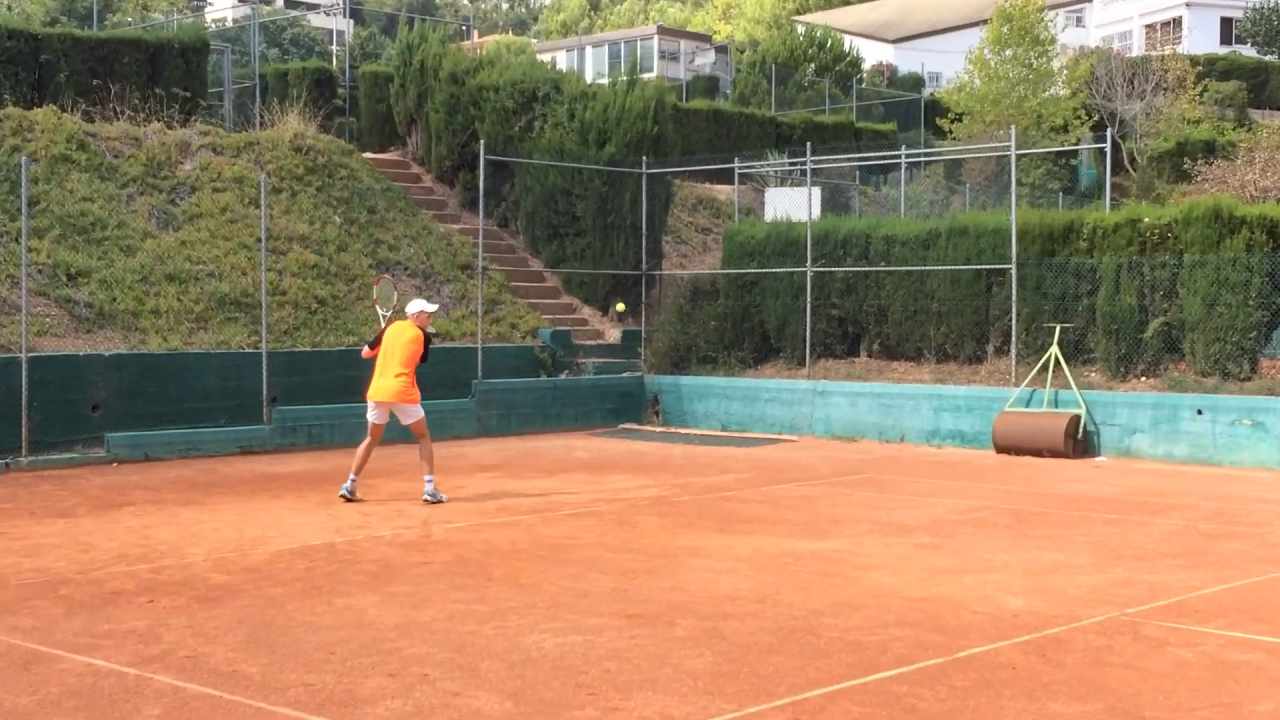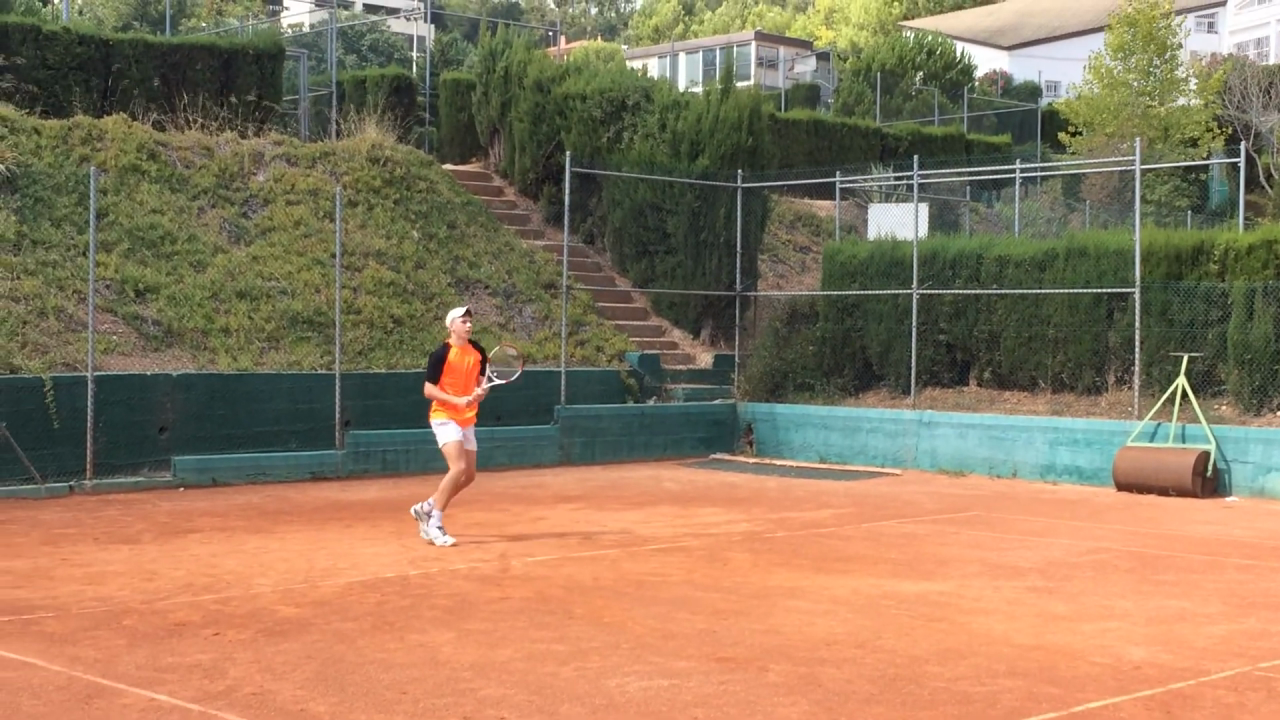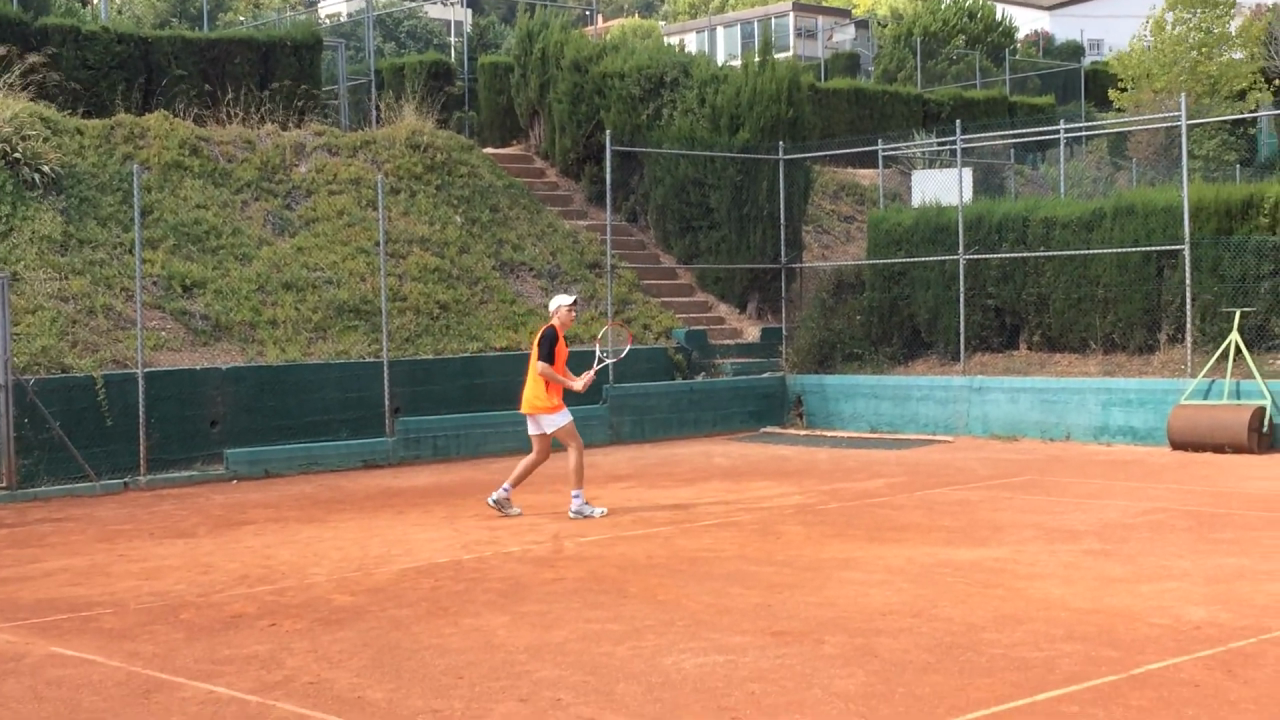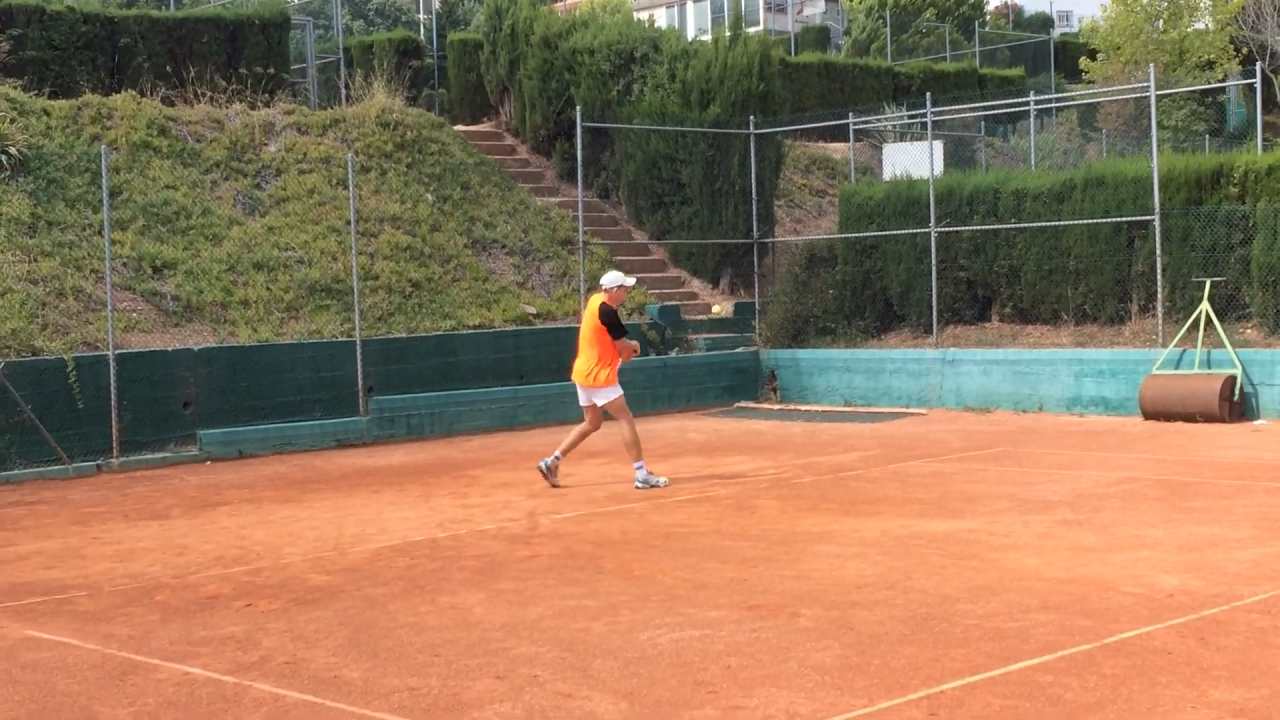
dt=1s
person 1, frame 1
left shoulder: (391, 328)
right shoulder: (424, 337)
left elbow: (365, 353)
left hip: (378, 392)
right hip: (403, 393)
left knee: (372, 439)
right knee: (423, 437)
left ankle: (349, 486)
right ankle: (430, 489)
person 1, frame 2
left shoulder: (477, 351)
right shoulder: (441, 353)
left elbow: (481, 381)
right elbow: (428, 390)
left wrist: (481, 391)
right wrist: (456, 399)
left hip: (466, 420)
right hip: (444, 416)
left knee: (468, 474)
right knee: (460, 467)
left ankle: (425, 508)
right ankle: (434, 524)
person 1, frame 3
left shoulder: (558, 336)
right shoulder: (550, 334)
left elbow: (559, 370)
right elbow: (542, 369)
left wrist: (579, 379)
right wrist: (571, 385)
left hip: (537, 402)
right hip: (545, 402)
left knee: (540, 453)
right knee: (576, 446)
left ankle: (501, 495)
right ankle: (578, 504)
person 1, frame 4
left shoulder: (597, 301)
right shoulder: (607, 312)
right elbow: (623, 344)
left wrist: (627, 347)
right wrist: (633, 346)
left hip: (584, 373)
right hip: (599, 375)
left knee: (591, 424)
right knee: (626, 421)
left ankle: (552, 463)
right ankle: (642, 474)
